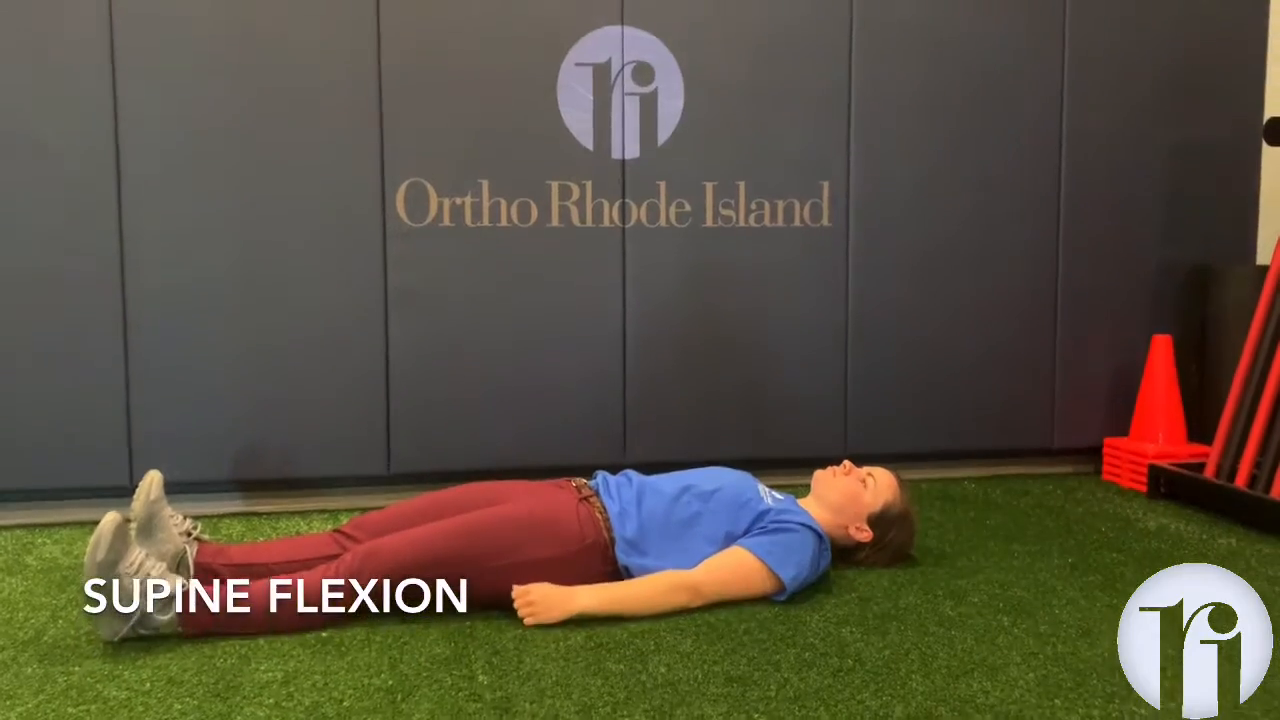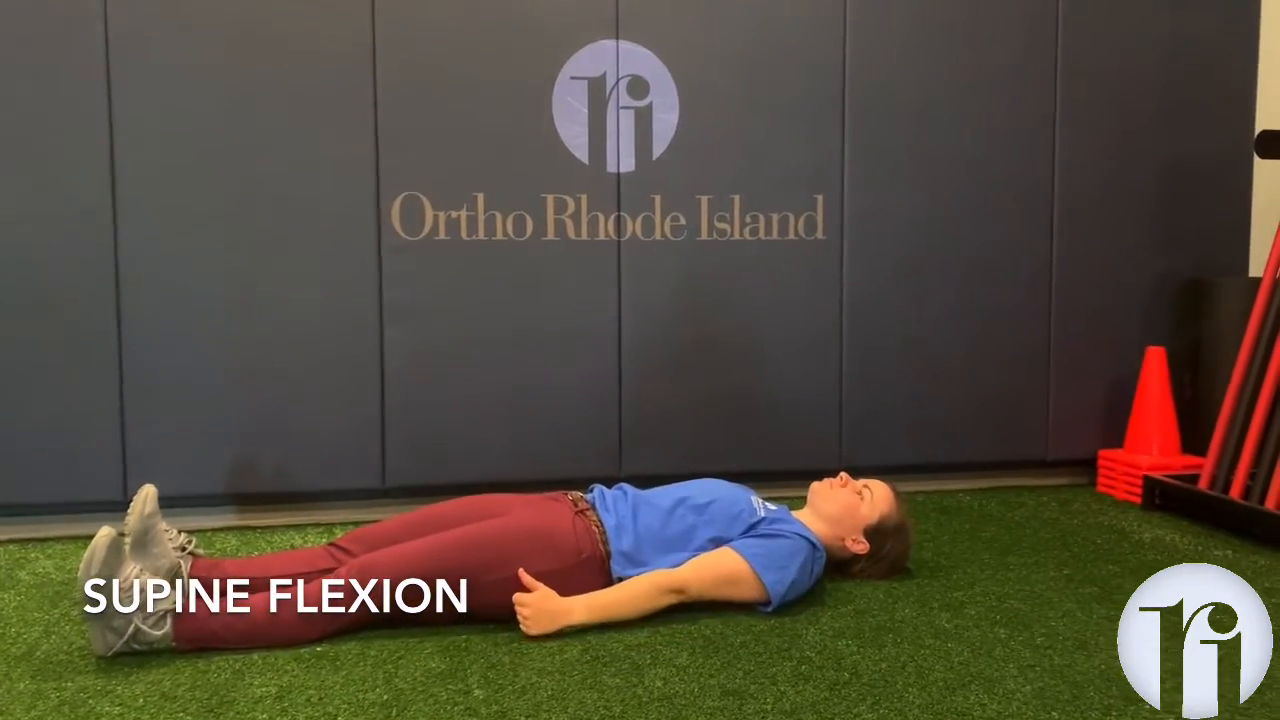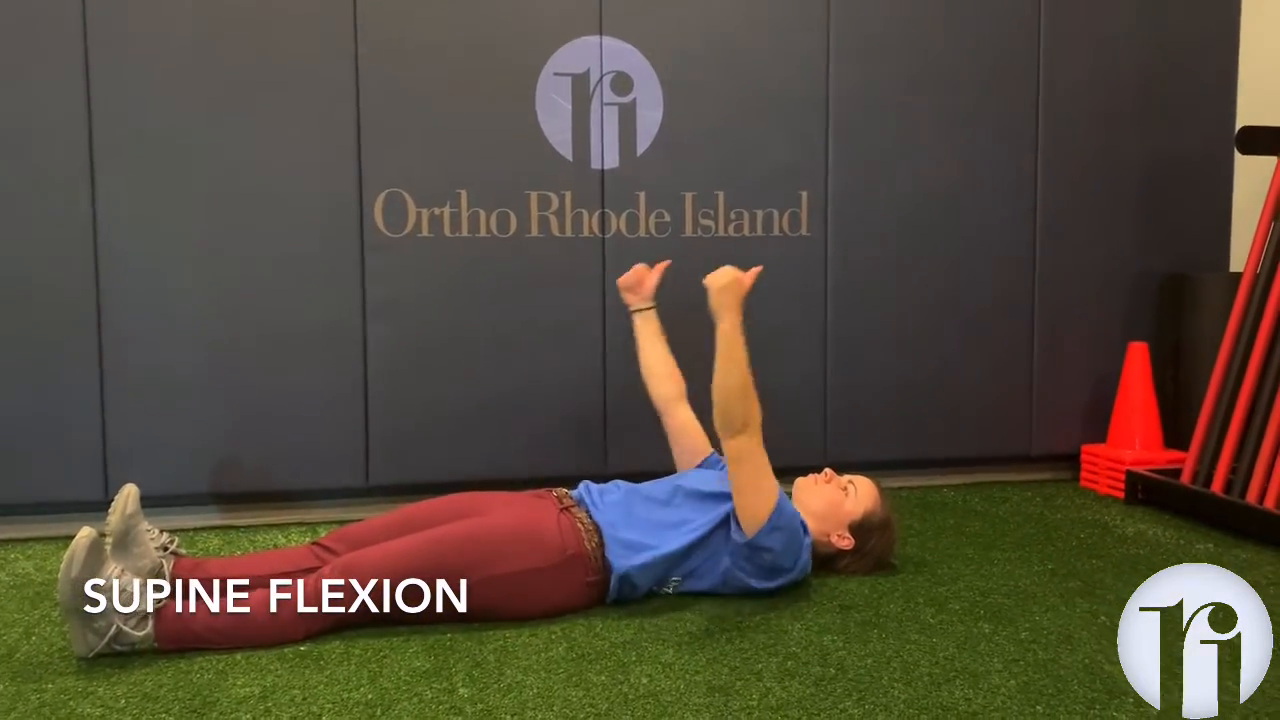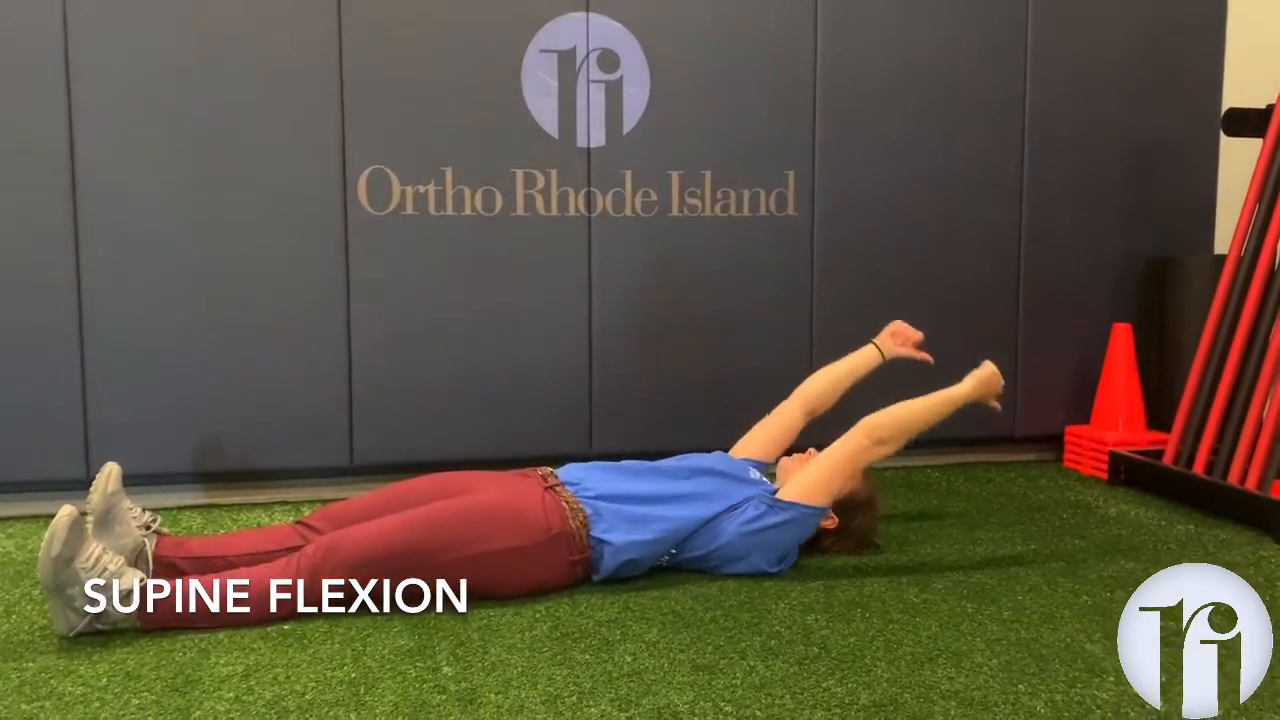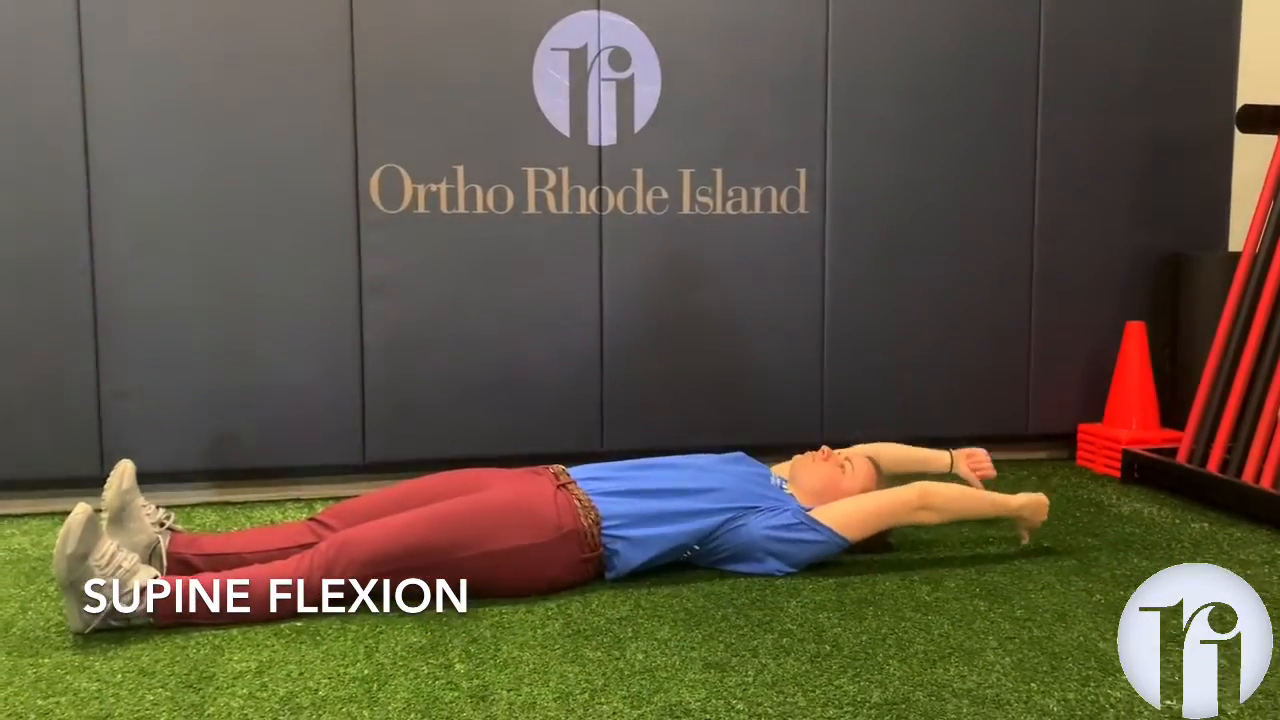
dt=1s
person 1, frame 1
left shoulder: (799, 545)
right shoulder: (771, 505)
left elbow: (693, 588)
left wrist: (573, 601)
left hip: (586, 542)
right hip: (577, 496)
left knee: (371, 570)
right knee: (358, 536)
left ankle: (167, 605)
right ankle: (193, 554)
person 1, frame 2
left shoulder: (791, 556)
right shoulder: (764, 516)
left elbow: (679, 583)
left wrist: (569, 610)
left hip: (582, 554)
right hip: (572, 511)
left knee: (368, 587)
right knee: (353, 551)
left ankle: (159, 621)
right ankle: (185, 567)
person 1, frame 3
left shoulder: (778, 549)
right shoulder: (731, 495)
left elbow: (741, 430)
right elbow: (673, 406)
left wrist: (727, 318)
right wrist: (644, 312)
left hip: (569, 556)
right hip: (551, 511)
left knee: (347, 585)
right knee: (337, 551)
left ankle: (140, 619)
right ankle: (168, 569)
person 1, frame 4
left shoulder: (772, 532)
right shoulder: (744, 478)
left elbow: (861, 441)
right elbow: (802, 403)
left wrist: (963, 391)
right wrist: (878, 350)
left hip: (551, 538)
right hip: (536, 490)
left knee: (332, 568)
right knee: (324, 529)
left ankle: (126, 598)
right ankle: (151, 546)
person 1, frame 5
left shoulder: (792, 532)
right shoulder: (768, 482)
left elbow: (899, 501)
right elbow: (860, 445)
left wrist: (1012, 504)
right wrist: (950, 458)
left hip: (563, 535)
right hip: (547, 489)
left knee: (346, 564)
right knee: (338, 525)
left ankle: (139, 596)
right ankle: (168, 546)
